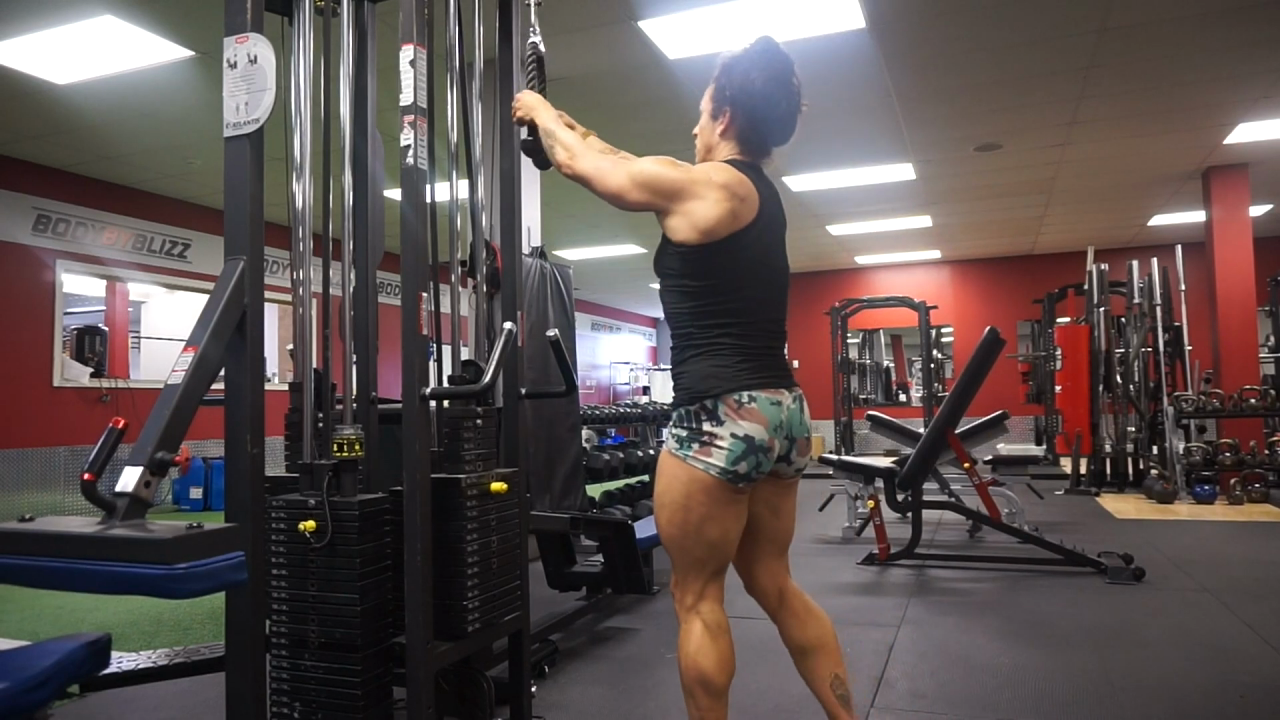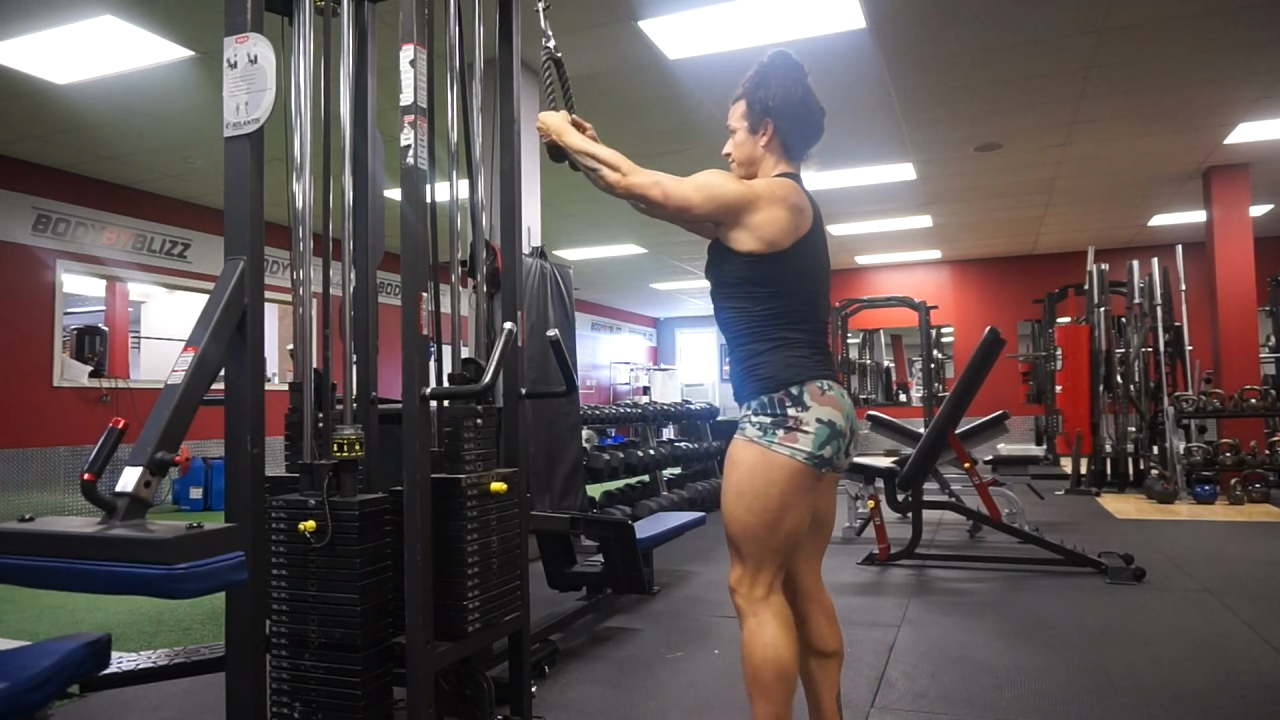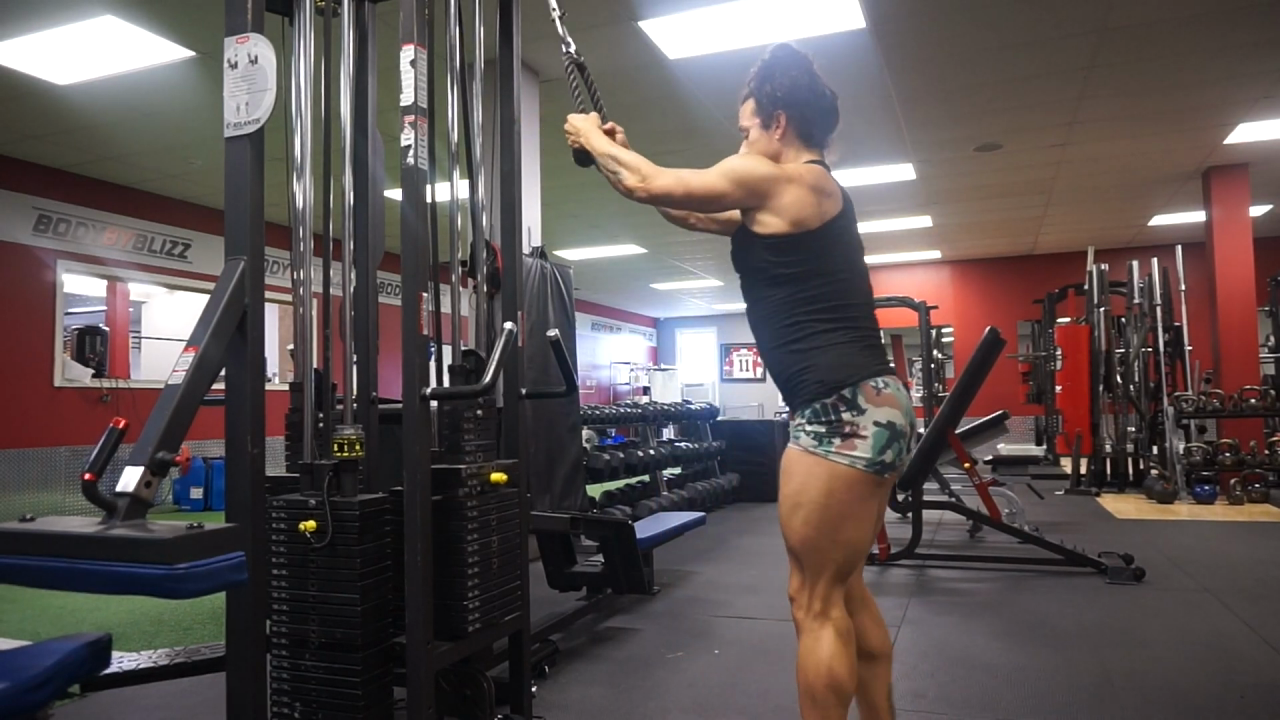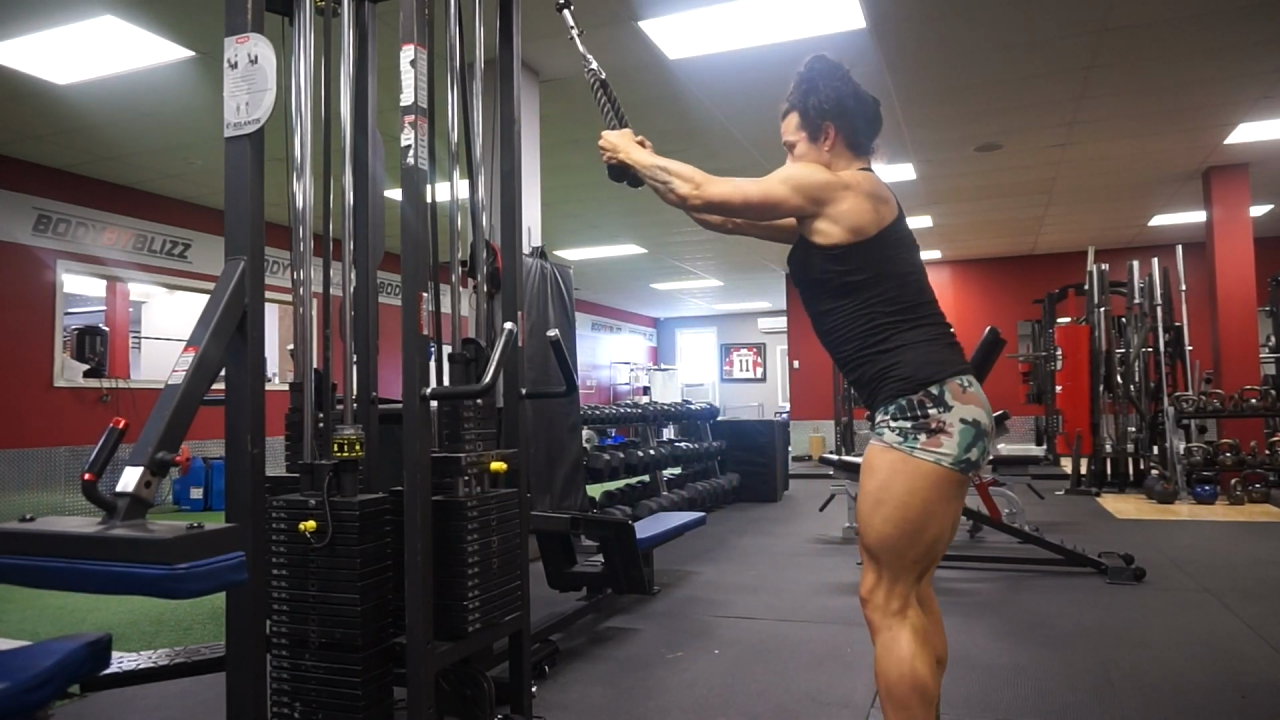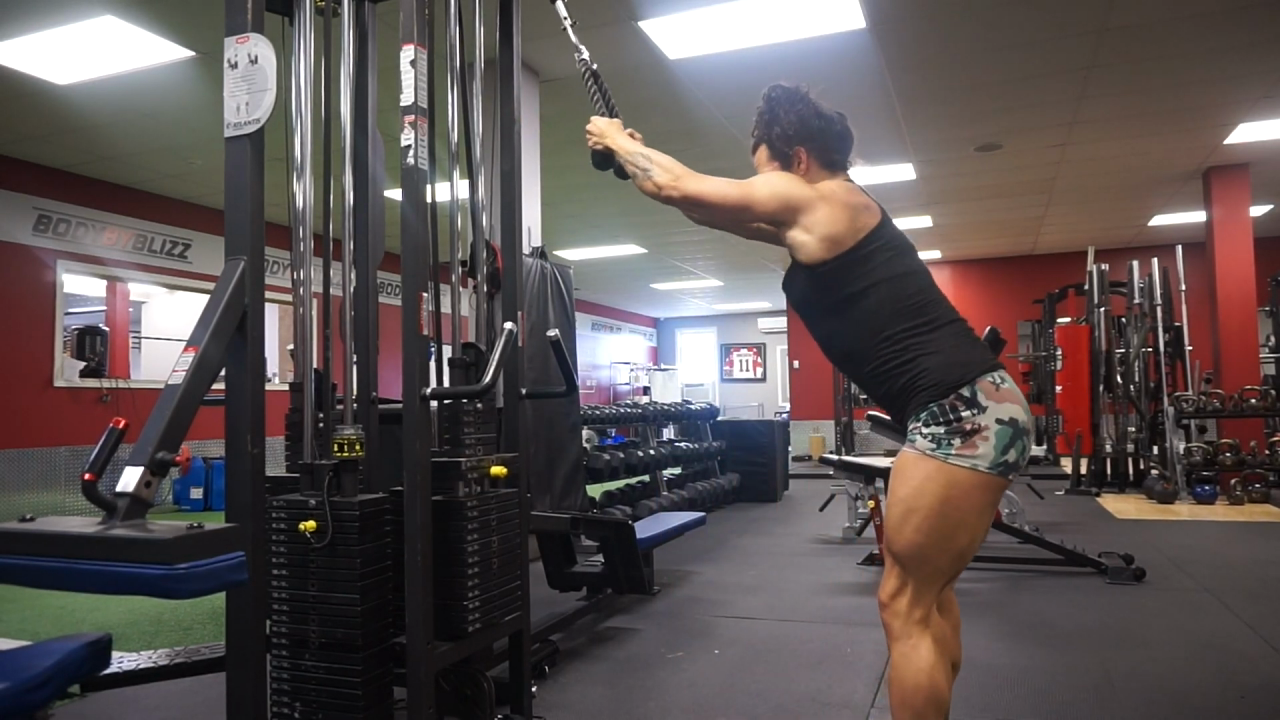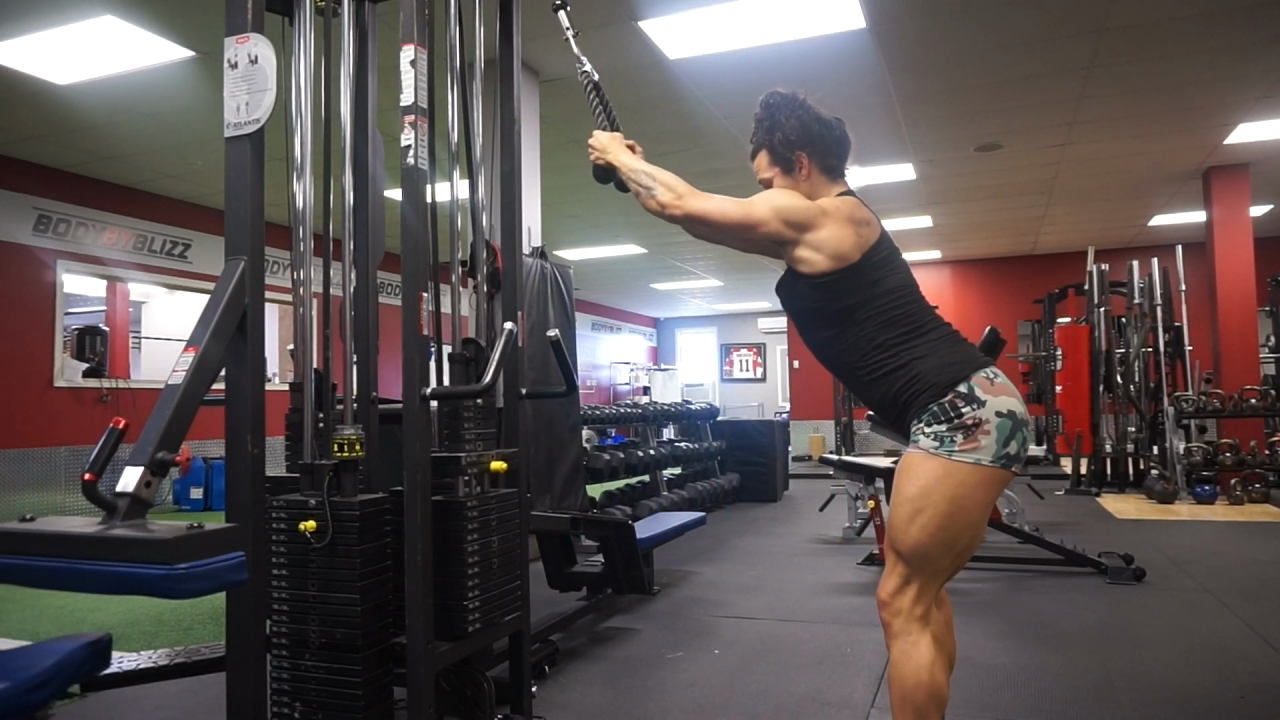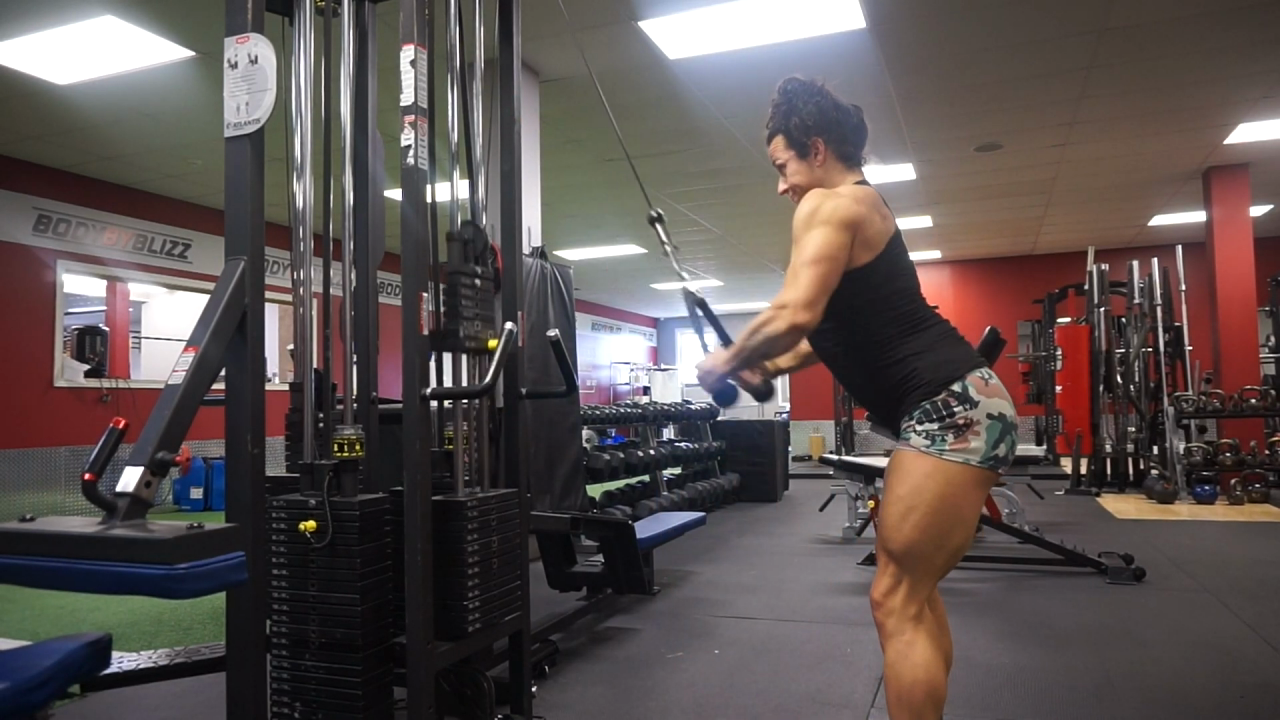
dt=0.7s
person 1, frame 1
left shoulder: (697, 184)
right shoulder: (759, 195)
left elbow: (576, 165)
right elbow: (633, 170)
left wrist: (538, 113)
right wrist: (577, 131)
left hip: (721, 418)
right hip: (778, 409)
left knee: (697, 598)
right knee: (772, 584)
person 1, frame 2
left shoulder: (755, 197)
right shoulder: (786, 204)
left elbow: (635, 184)
right elbow: (659, 197)
left wrist: (564, 136)
right wrist: (593, 147)
left hip: (784, 412)
right hip: (813, 409)
left knee: (755, 589)
right knee: (801, 586)
person 1, frame 3
left shoulder: (779, 181)
right shoulder: (806, 195)
left elbow: (649, 185)
right elbow: (694, 214)
left wrist: (591, 139)
right wrist: (619, 152)
left hip: (843, 412)
right hip: (867, 409)
left knee: (815, 600)
right knee: (841, 591)
person 1, frame 4
left shoulder: (834, 188)
right shoulder: (840, 206)
left elbow: (704, 194)
right elbow: (728, 219)
left wrist: (631, 153)
right wrist: (650, 170)
left hip: (923, 410)
right hip: (939, 409)
left knee: (886, 600)
right knee: (908, 594)
person 1, frame 5
left shoulder: (816, 203)
right shoulder: (830, 215)
left elbow: (683, 187)
right elbow: (715, 209)
left wrist: (616, 142)
right wrist: (637, 156)
left hip: (959, 414)
right hip: (973, 409)
left knee: (905, 605)
right knee: (929, 596)
person 1, frame 6
left shoulder: (814, 216)
right shoulder: (827, 228)
left elbow: (682, 206)
right elbow: (715, 225)
left wrist: (618, 157)
right wrist: (639, 171)
left hip: (961, 412)
right hip: (969, 407)
left knee: (903, 602)
right knee: (921, 594)
person 1, frame 7
left shoulder: (830, 204)
right shoulder: (856, 208)
left elbow: (794, 316)
right elbow: (846, 330)
left wrist: (730, 362)
right wrist: (765, 364)
left hip: (949, 410)
right hip: (950, 407)
left knee: (896, 602)
right knee: (911, 595)
